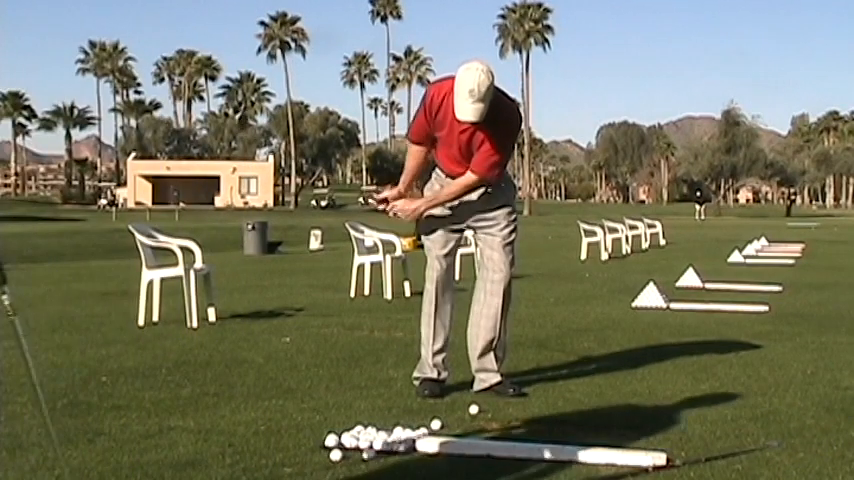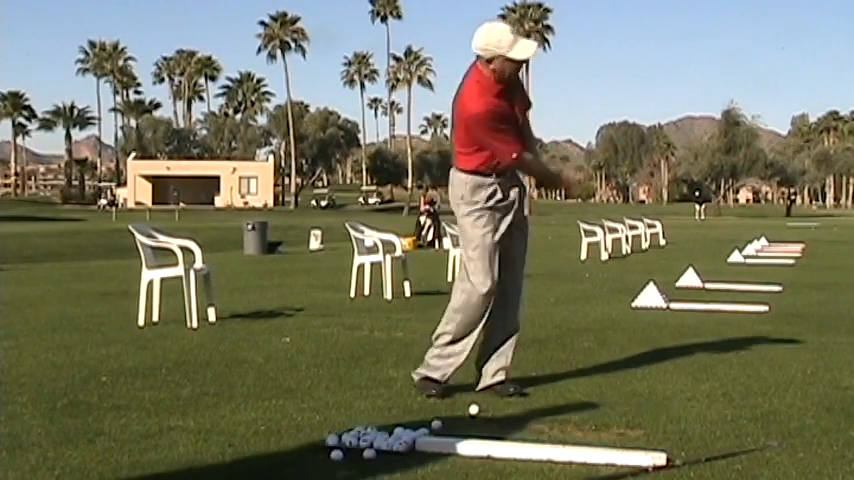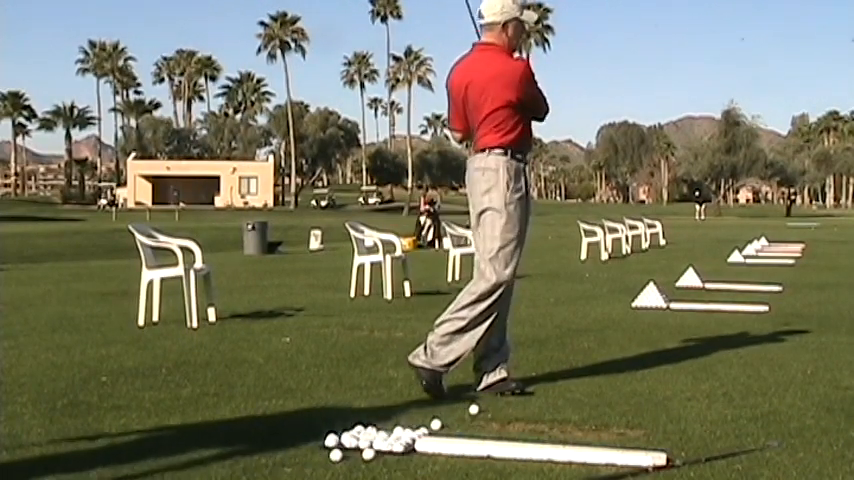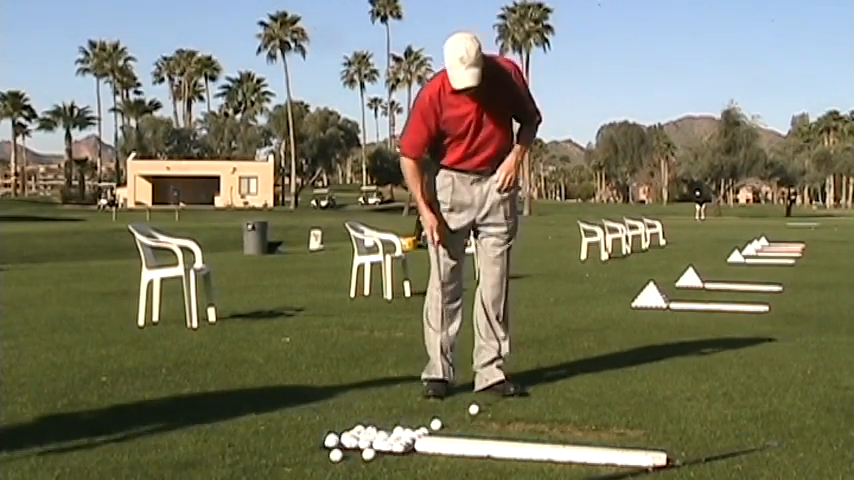
dt=1s
person 1, frame 1
left shoulder: (507, 116)
right shoulder: (436, 94)
left elbow: (475, 177)
right elbow: (419, 145)
left wrist: (421, 205)
right wrist: (402, 190)
left hip: (492, 193)
right hip: (443, 183)
left knee: (497, 274)
right knee: (438, 272)
left ankle: (487, 371)
right ankle: (430, 370)
person 1, frame 2
left shoulder: (502, 78)
right shoulder: (479, 105)
left elbow: (519, 121)
right elbow: (520, 158)
left wrist: (531, 149)
right wrist: (553, 178)
left hip: (504, 182)
right hip: (477, 189)
left knee: (508, 281)
right knee: (479, 282)
left ankle: (493, 372)
right ankle: (434, 368)
person 1, frame 3
left shoulder: (460, 70)
right shoulder: (515, 69)
left elbow: (459, 133)
right elbow: (540, 111)
left hip: (483, 165)
right hip: (503, 170)
left knee: (498, 273)
right knee: (495, 274)
left ankle: (491, 369)
right ankle: (433, 356)
person 1, frame 4
left shoulder: (509, 74)
right shoulder: (432, 95)
left elbow: (530, 120)
right elbow: (410, 157)
left wrist: (516, 158)
right wrist: (426, 212)
left hip: (495, 183)
right hip: (450, 185)
left knee: (494, 277)
right knee: (444, 278)
left ankle: (491, 370)
right ankle: (438, 370)
